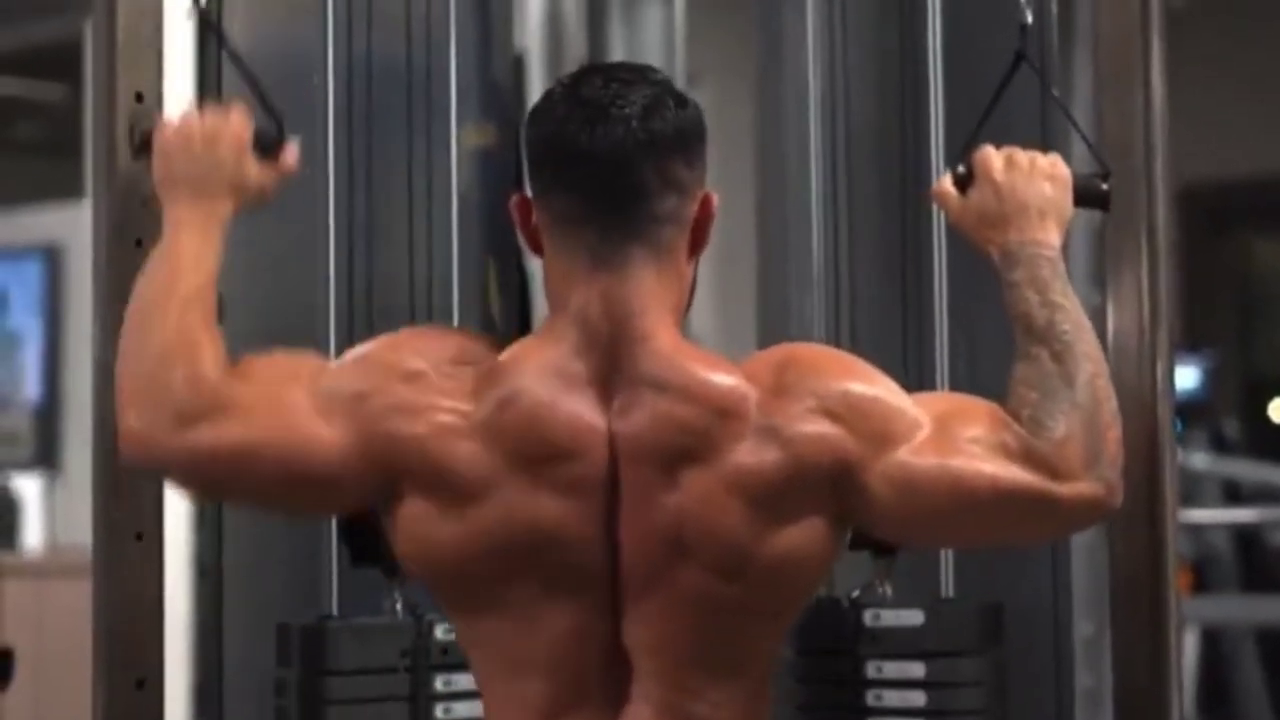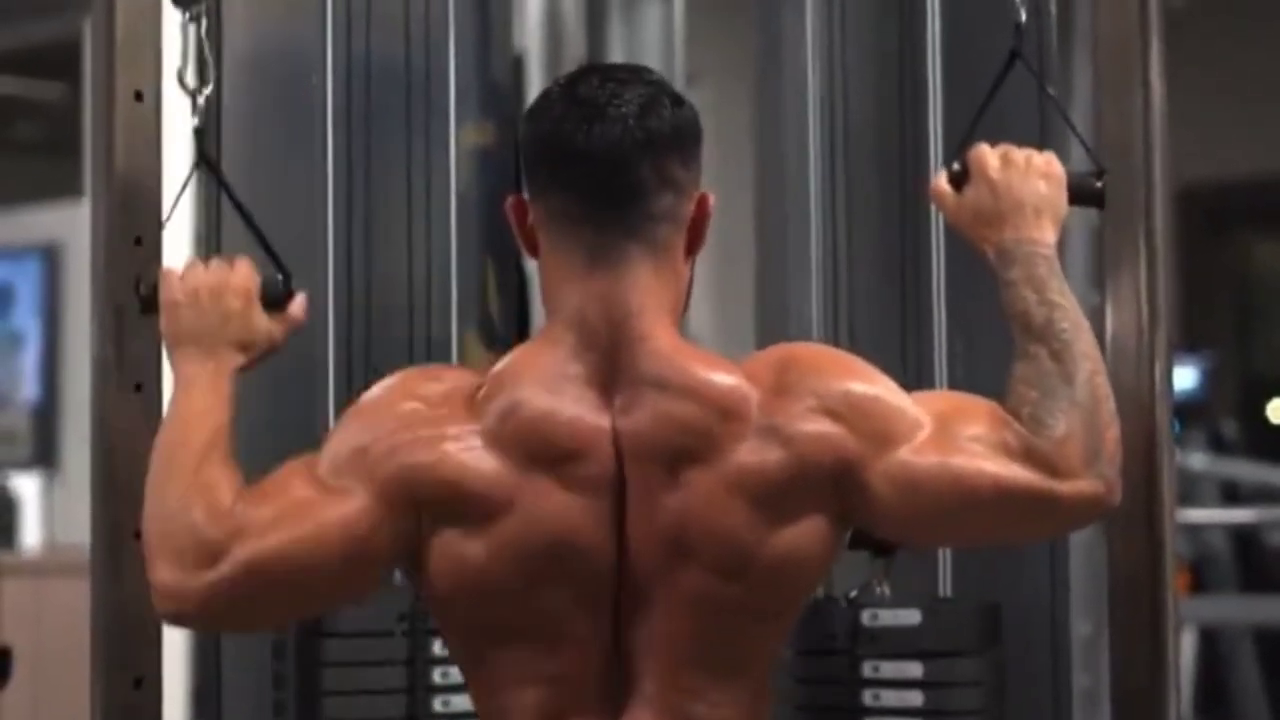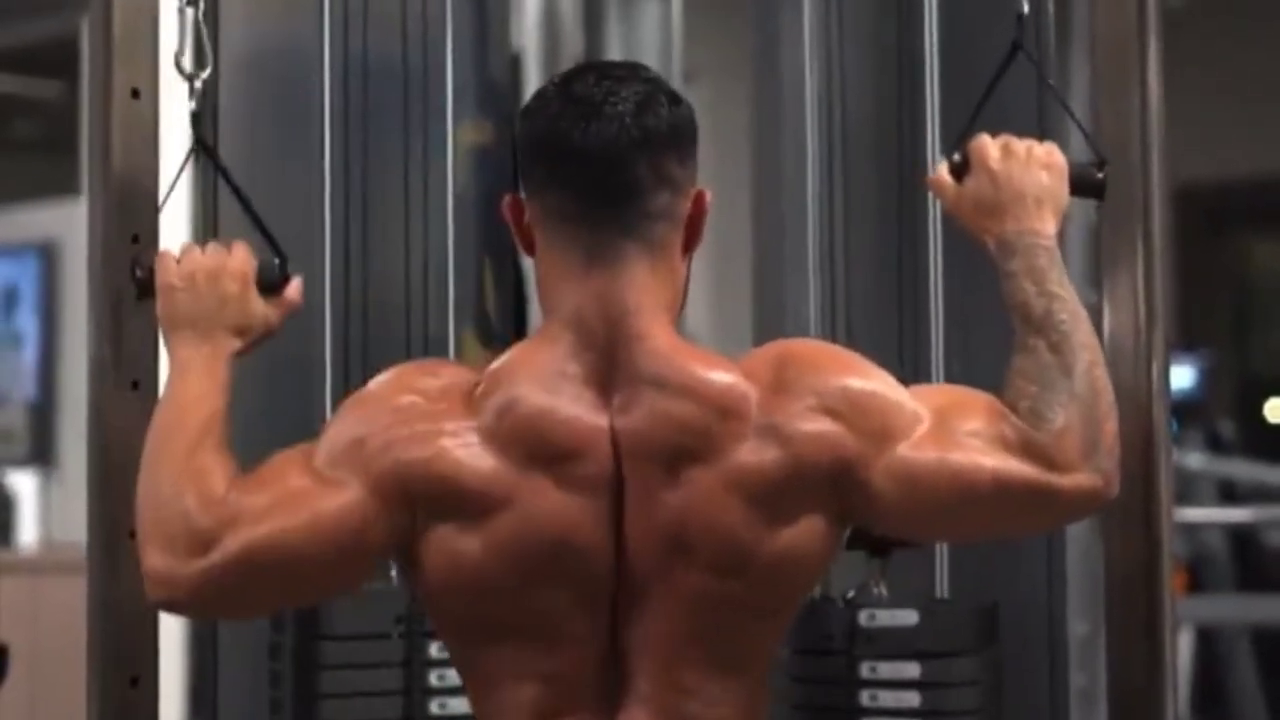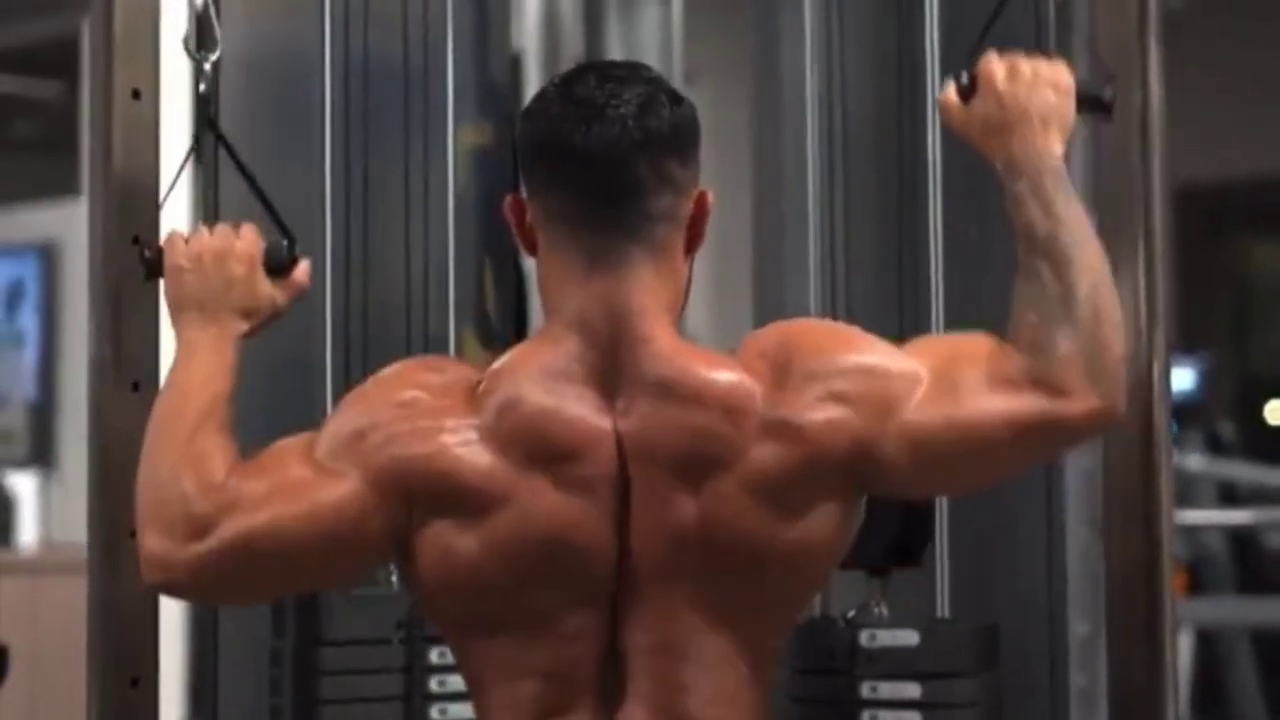
dt=0.2s
person 1, frame 1
left shoulder: (429, 414)
right shoulder: (802, 418)
left elbow: (164, 419)
right elbow: (1073, 474)
left wrist: (197, 209)
right wrist: (1029, 248)
person 1, frame 2
left shoulder: (432, 436)
right shoulder: (803, 419)
left elbow: (191, 573)
right elbow: (1072, 473)
left wrist: (204, 363)
right wrist: (1025, 248)
person 1, frame 3
left shoulder: (424, 431)
right shoulder: (801, 416)
left elbow: (183, 559)
right elbow: (1071, 465)
left wrist: (202, 345)
right wrist: (1025, 240)
person 1, frame 4
left shoulder: (427, 429)
right shoulder: (807, 407)
left elbow: (181, 542)
right elbow: (1075, 386)
left wrist: (210, 329)
right wrist: (1034, 157)
